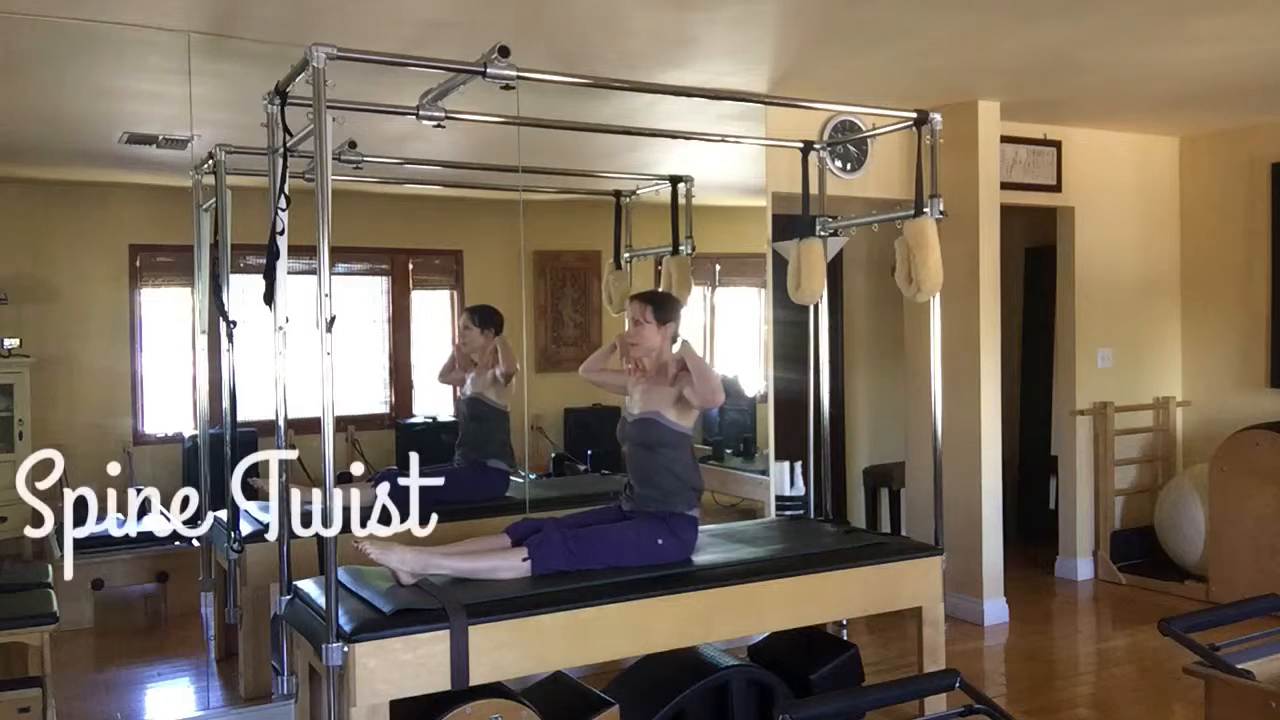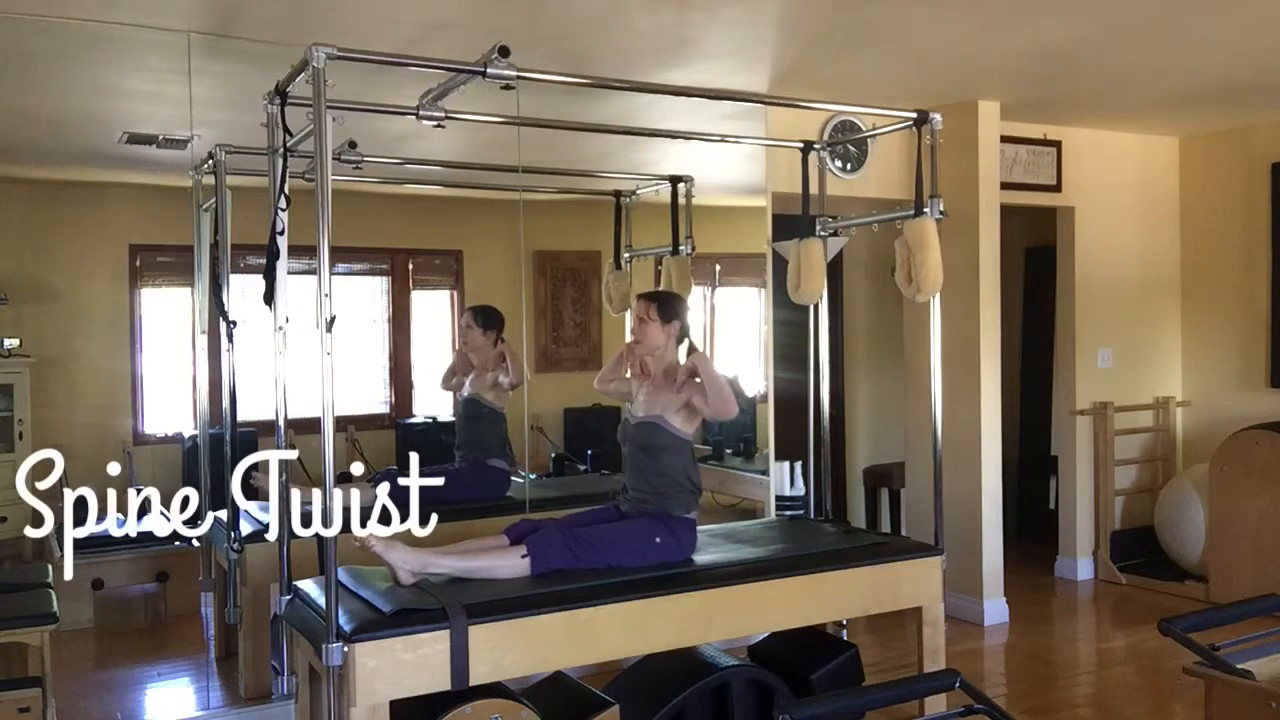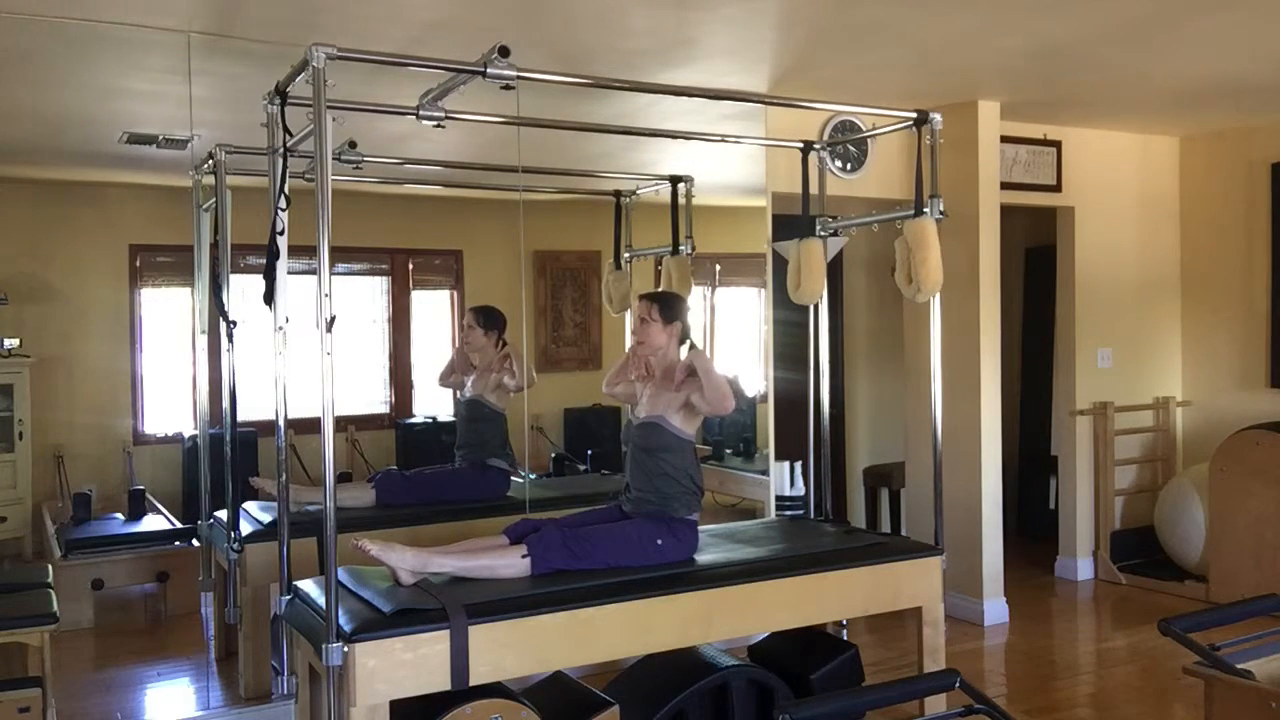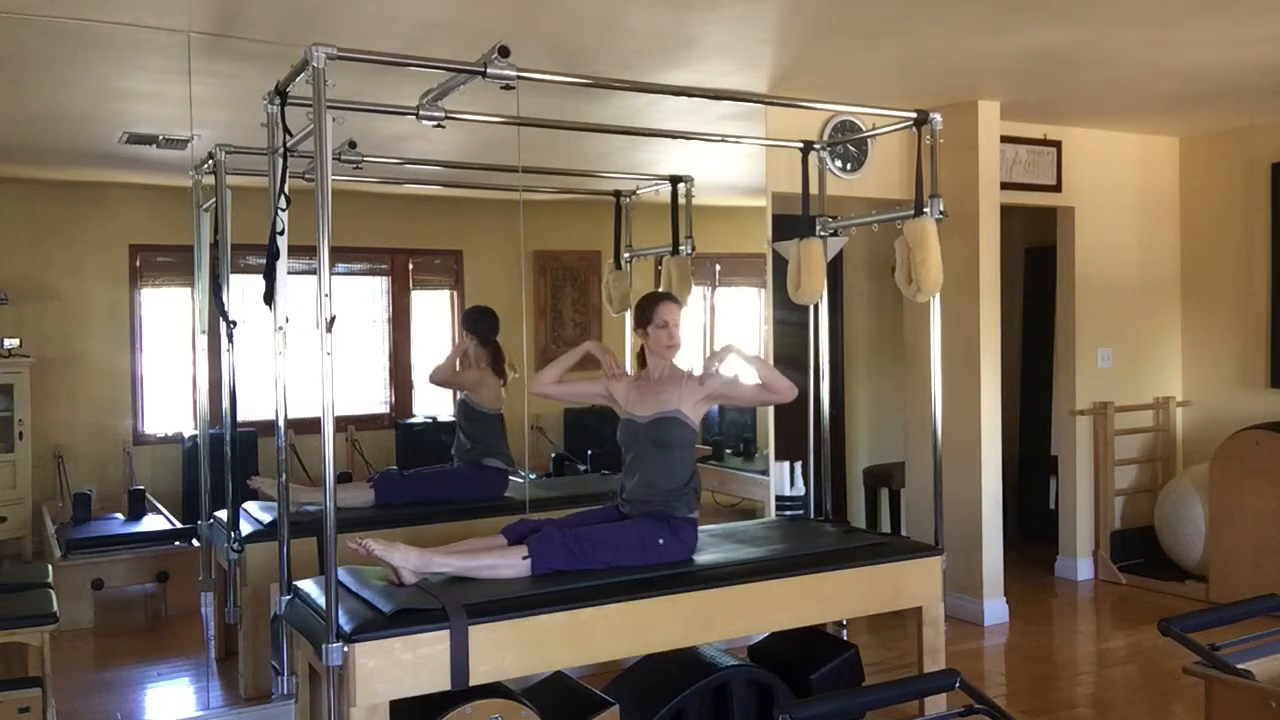
dt=1s
person 1, frame 1
left shoulder: (681, 384)
right shoulder: (637, 381)
left elbow: (714, 396)
right elbow: (588, 372)
left wrist: (688, 352)
right wrist: (616, 343)
left hip: (670, 526)
right hip: (633, 511)
left knee: (558, 549)
right knee: (535, 531)
left ankle: (421, 563)
right ankle: (420, 558)
person 1, frame 2
left shoulder: (687, 390)
right shoulder: (641, 384)
left elbow: (727, 409)
right elbow: (602, 383)
left wrist: (700, 361)
right wrist: (626, 351)
left hip: (668, 528)
right hip: (630, 512)
left knee: (556, 546)
right knee: (533, 530)
left ankle: (422, 563)
right ankle: (419, 558)
person 1, frame 3
left shoulder: (688, 389)
right shoulder: (647, 386)
left elbow: (724, 405)
right elbow: (610, 387)
left wrist: (699, 359)
right wrist: (633, 354)
left hip: (670, 529)
right hip: (631, 512)
left knee: (556, 547)
right knee: (533, 530)
left ankle: (422, 562)
right ankle: (420, 562)
person 1, frame 4
left shoulder: (699, 386)
right shoulder: (621, 388)
left elbow: (786, 392)
right elbow: (542, 385)
left wrist: (736, 352)
right wrist: (587, 349)
left hip: (671, 528)
right hip: (627, 513)
left knee: (556, 547)
right knee: (530, 530)
left ankle: (423, 562)
right ankle: (420, 561)
person 2, frame 1
left shoulder: (496, 376)
right shoulder: (475, 373)
left elbow: (510, 368)
right elbow: (444, 376)
left wrist: (500, 341)
right wrist: (457, 350)
left hip: (488, 474)
right hip: (468, 468)
left knee: (400, 487)
right knee: (393, 481)
left ankle: (302, 495)
person 2, frame 2
left shoulder: (497, 376)
right shoulder: (474, 376)
left elbow: (517, 378)
right elbow: (446, 384)
left wrist: (505, 348)
right wrist: (458, 357)
left hip: (488, 474)
right hip: (468, 468)
left knee: (402, 487)
right knee: (393, 480)
left ankle: (304, 495)
right ankle: (303, 493)
person 2, frame 3
left shoulder: (500, 375)
right shoulder: (473, 376)
left elbow: (525, 381)
right elbow: (443, 380)
left wrist: (511, 350)
right wrist: (458, 354)
left hip: (489, 474)
right hip: (469, 469)
left knee: (402, 486)
right knee: (392, 479)
left ankle: (299, 496)
right ankle: (301, 494)
person 2, frame 4
left shoulder: (481, 376)
right shoulder: (494, 371)
left elbow: (437, 377)
left wrist: (459, 349)
left hip: (484, 475)
right hip: (476, 469)
left knee: (399, 486)
right knee: (394, 479)
left ankle: (297, 495)
right ankle: (301, 492)
